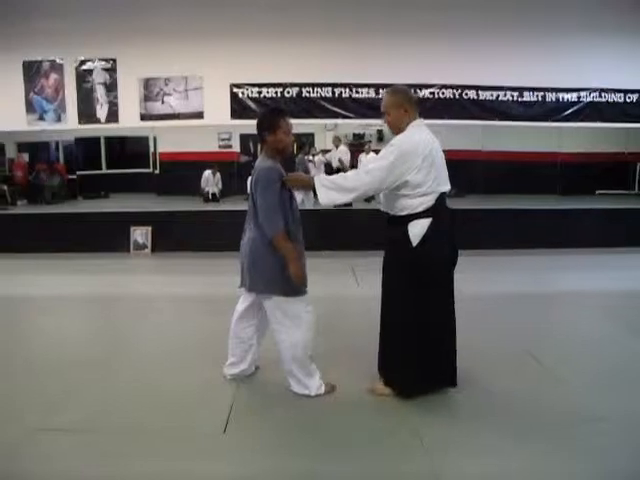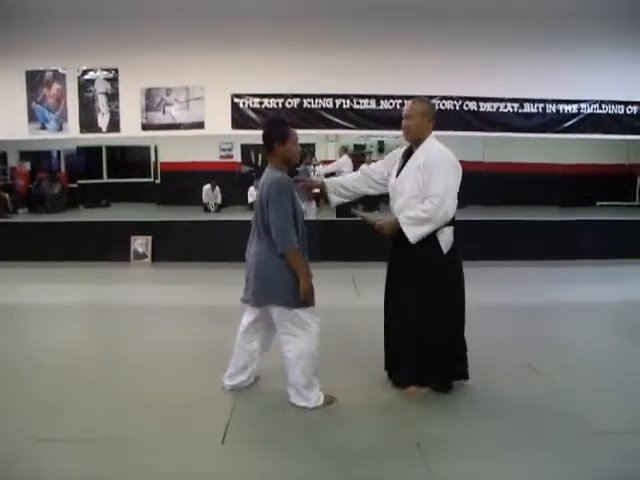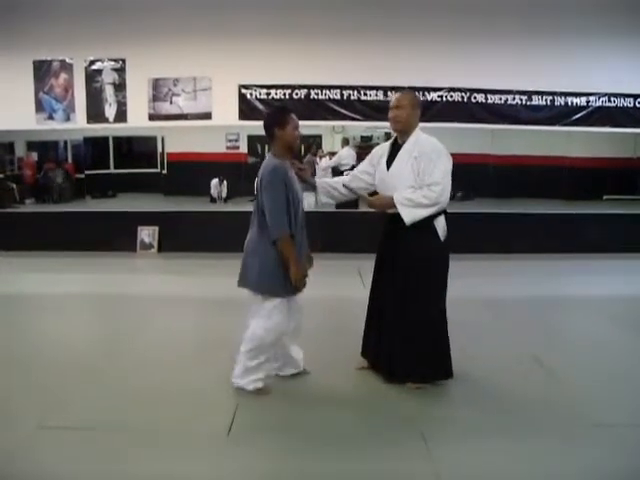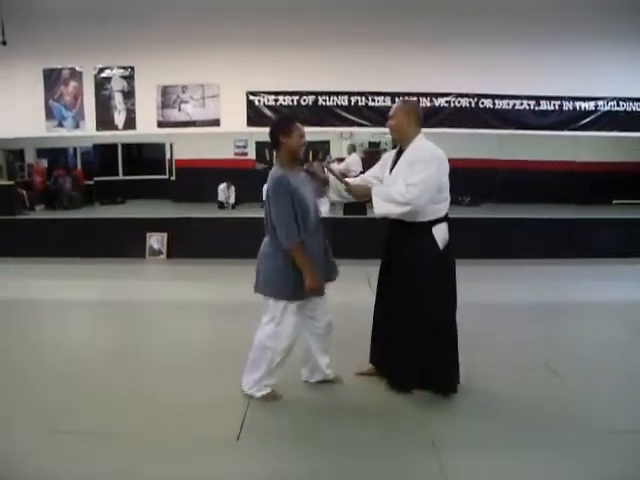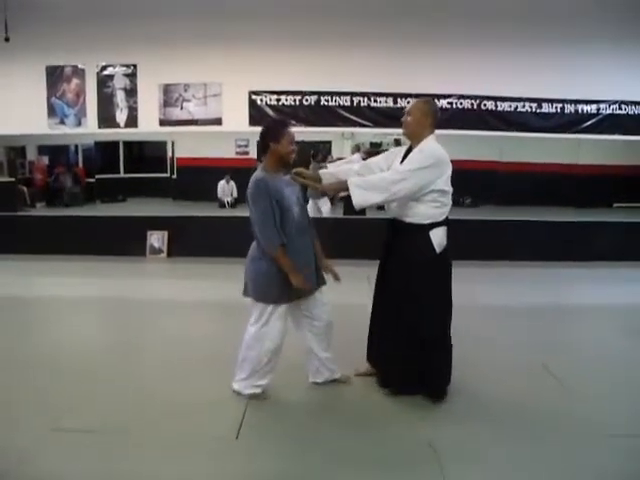
dt=1s
person 1, frame 1
left shoulder: (407, 145)
right shoulder: (424, 139)
left elbow: (367, 179)
left wrist: (312, 182)
left hip: (417, 235)
right hip: (431, 229)
left knee: (407, 308)
right knee: (429, 305)
left ankle: (403, 379)
right ankle: (433, 371)
person 1, frame 2
left shoulder: (440, 158)
right shoulder: (400, 157)
left elbow: (441, 208)
right elbow: (367, 178)
left wrist: (398, 222)
right wrist: (325, 184)
left hip: (432, 245)
right hip: (409, 241)
left knee: (430, 314)
right knee: (402, 308)
left ankle: (432, 376)
right ankle: (408, 369)
person 1, frame 3
left shoulder: (431, 148)
right shoulder: (383, 151)
left elbow: (437, 194)
right elbow: (354, 182)
left wrist: (393, 200)
right wrist: (313, 182)
left hip: (424, 235)
right hip: (395, 231)
left knee: (421, 304)
right knee: (386, 297)
left ankle: (425, 369)
right ankle: (383, 357)
person 1, frame 4
left shoulder: (429, 155)
right shoulder: (393, 157)
left elbow: (412, 197)
right elbow: (364, 183)
left wrist: (371, 193)
right wrist: (328, 181)
left hip: (427, 241)
right hip: (401, 236)
left knee: (429, 311)
right knee: (393, 302)
left ankle: (436, 376)
right ankle: (387, 362)
person 1, frame 5
left shoulder: (433, 156)
right shoulder: (402, 153)
left elbow: (392, 183)
right elbow: (366, 169)
left wrist: (342, 186)
right wrist: (319, 176)
left hip: (425, 242)
right hip: (402, 236)
left knee: (425, 313)
right knee: (391, 302)
left ankle: (429, 379)
right ankle: (386, 363)
person 2, frame 1
left shoulder: (267, 167)
right shoulder: (269, 171)
right elbow: (273, 225)
left wrist: (291, 255)
right wrist: (293, 261)
left hip: (257, 255)
right hip: (271, 258)
left knee: (249, 312)
right knee: (296, 320)
left ankle: (237, 366)
right ankle: (307, 383)
person 2, frame 2
left shoulder: (270, 178)
right shoulder: (280, 182)
right elbow: (285, 238)
left wrist: (300, 270)
right wrist: (303, 276)
left hip: (262, 267)
right hip: (278, 271)
left knee: (255, 325)
right knee: (303, 331)
left ankle: (237, 377)
right ankle: (306, 395)
person 2, frame 3
left shoulder: (285, 166)
right shoulder: (274, 170)
right elbow: (277, 226)
left wrist: (302, 253)
right wrist: (294, 263)
left hip: (283, 256)
right hip: (271, 259)
left knee: (289, 315)
right knee: (269, 320)
left ankle: (287, 364)
right ankle: (246, 376)
person 2, frame 4
left shoulder: (301, 174)
right shoulder: (279, 181)
right elbow: (288, 235)
left wrist: (325, 260)
right wrist: (307, 273)
left hip: (309, 262)
right hip: (286, 267)
left knee: (319, 320)
right knee: (280, 328)
left ankle: (317, 371)
right ankle: (257, 383)
person 2, frame 5
left shoulder: (290, 179)
right shoulder: (260, 184)
left elbow: (305, 224)
right elbow: (269, 238)
left wrist: (321, 260)
right wrist: (291, 273)
left hip: (302, 266)
right hip: (273, 271)
left knee: (319, 320)
right knee: (267, 330)
left ankle: (324, 372)
right ankle: (247, 382)
